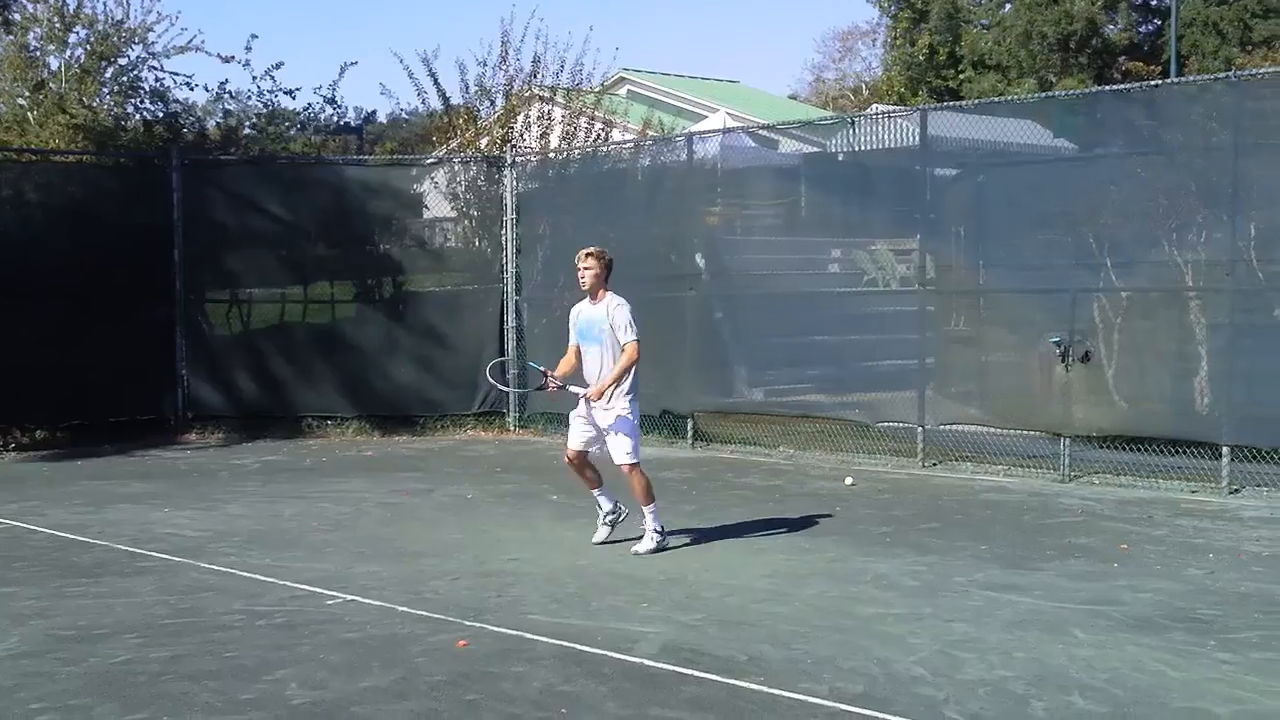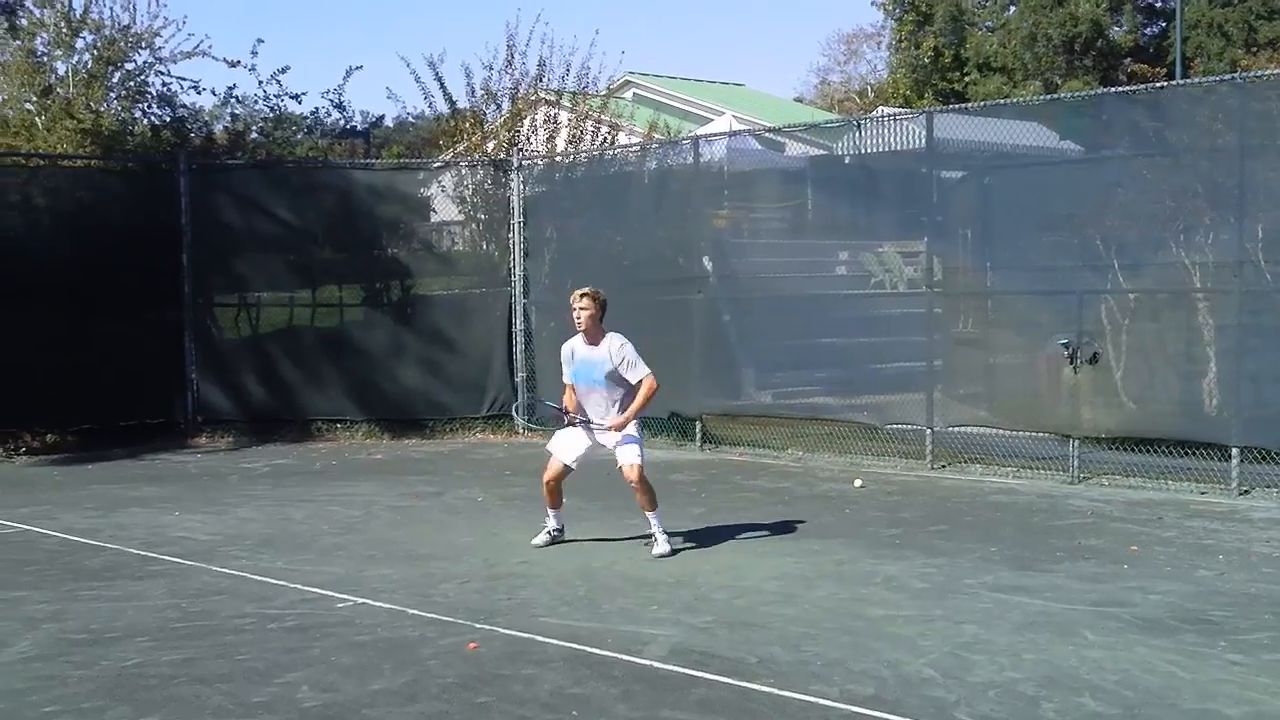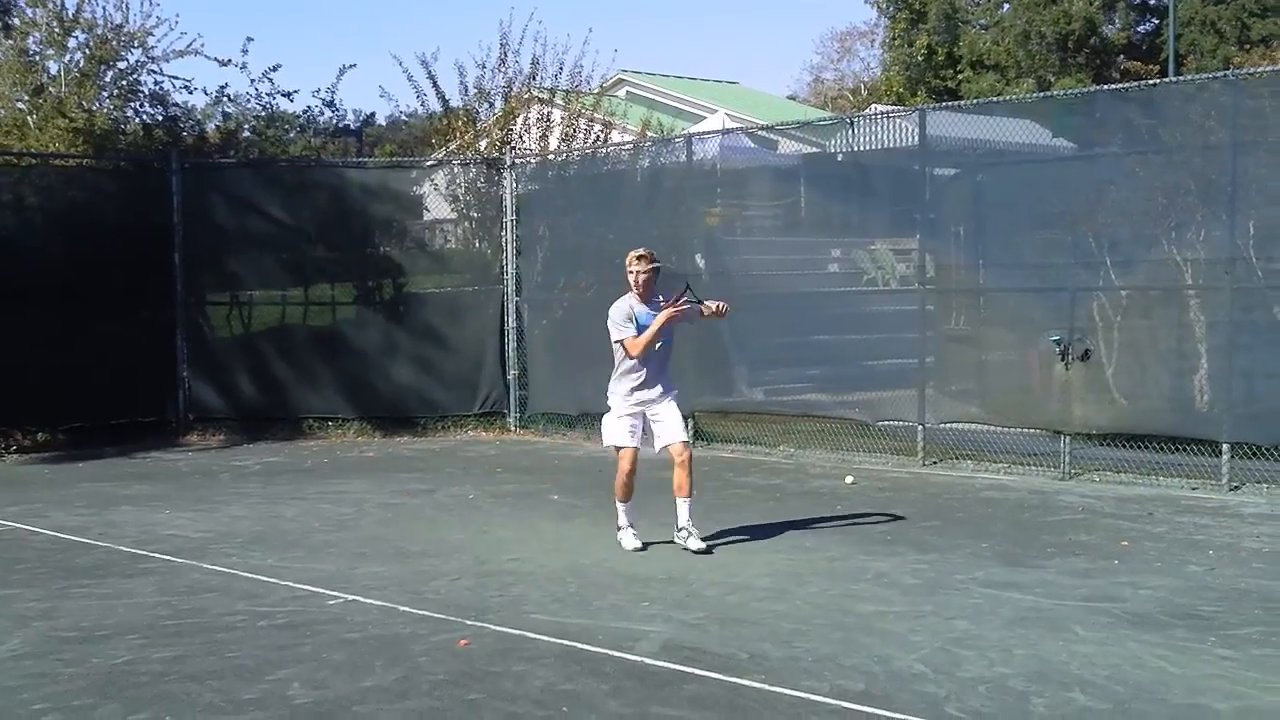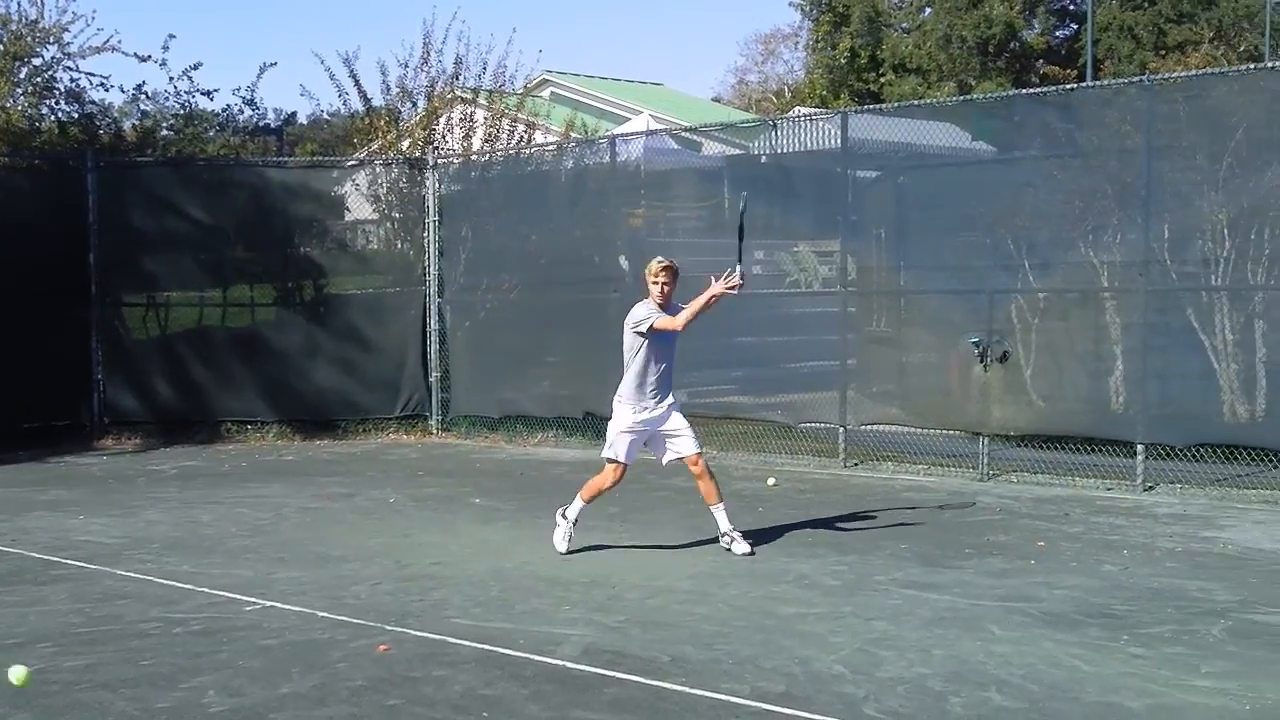
dt=0.4s
person 1, frame 1
left shoulder: (617, 307)
right shoulder: (577, 311)
left elbow: (632, 353)
right elbow: (573, 355)
left wrist: (605, 386)
right wrist: (558, 374)
left hip: (618, 400)
right hip: (590, 398)
left knee: (629, 466)
right knee: (574, 457)
left ankle: (654, 530)
right ankle: (611, 509)
person 1, frame 2
left shoulder: (619, 348)
right shoulder: (570, 349)
left elbow: (649, 385)
right elbow: (570, 391)
left wrist: (627, 416)
right wrist: (570, 413)
left hip: (620, 426)
right hip: (585, 425)
left knee: (635, 476)
right knee: (550, 478)
left ankle: (658, 533)
right ankle: (555, 527)
person 1, frame 3
left shoulder: (664, 305)
right shoulder: (620, 309)
left elbow: (702, 308)
right elbow: (635, 350)
left wrist: (717, 308)
right wrist: (662, 320)
left hip: (661, 396)
right hip: (625, 398)
left knee: (683, 456)
right knee: (628, 465)
left ankle: (684, 527)
right ankle: (624, 525)
person 1, frame 4
left shoulder: (671, 310)
right shoulder: (641, 314)
left elbow: (691, 310)
right elbow: (679, 323)
left wrist: (719, 290)
right wrist: (710, 293)
left hip: (665, 409)
right hip: (632, 409)
left knee: (699, 465)
right knee: (612, 476)
left ankle: (725, 530)
right ankle: (567, 517)
